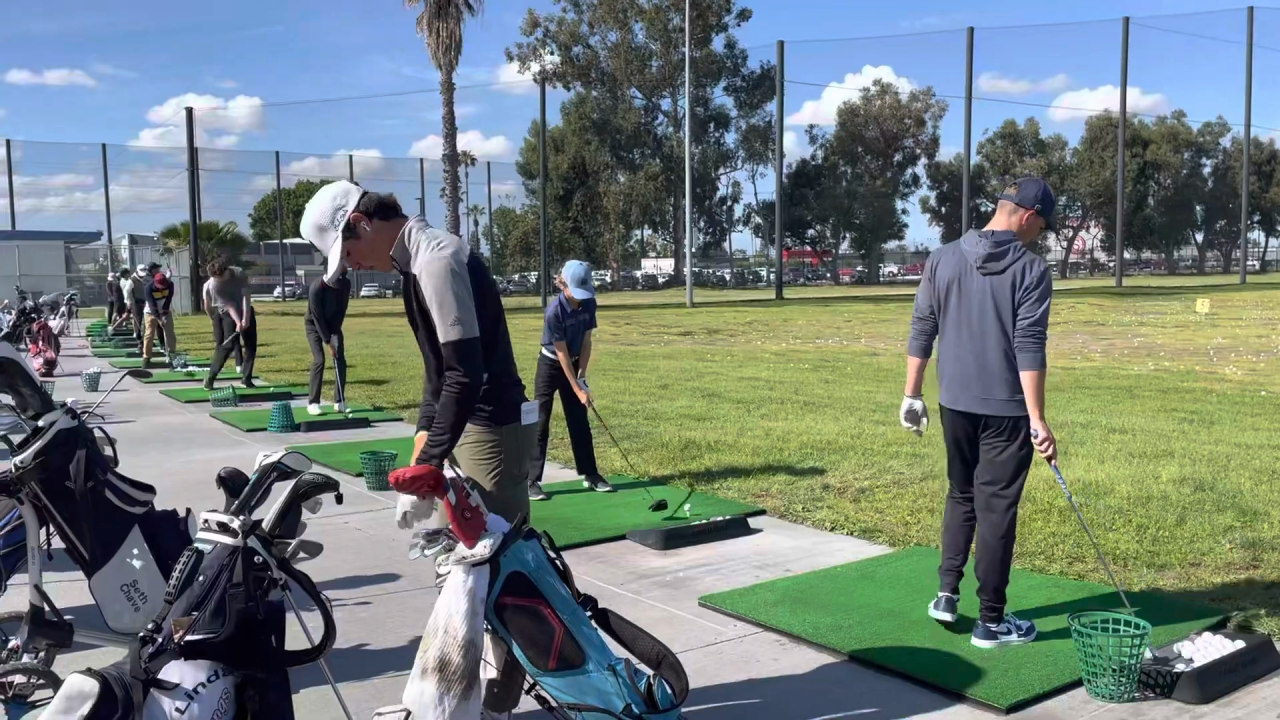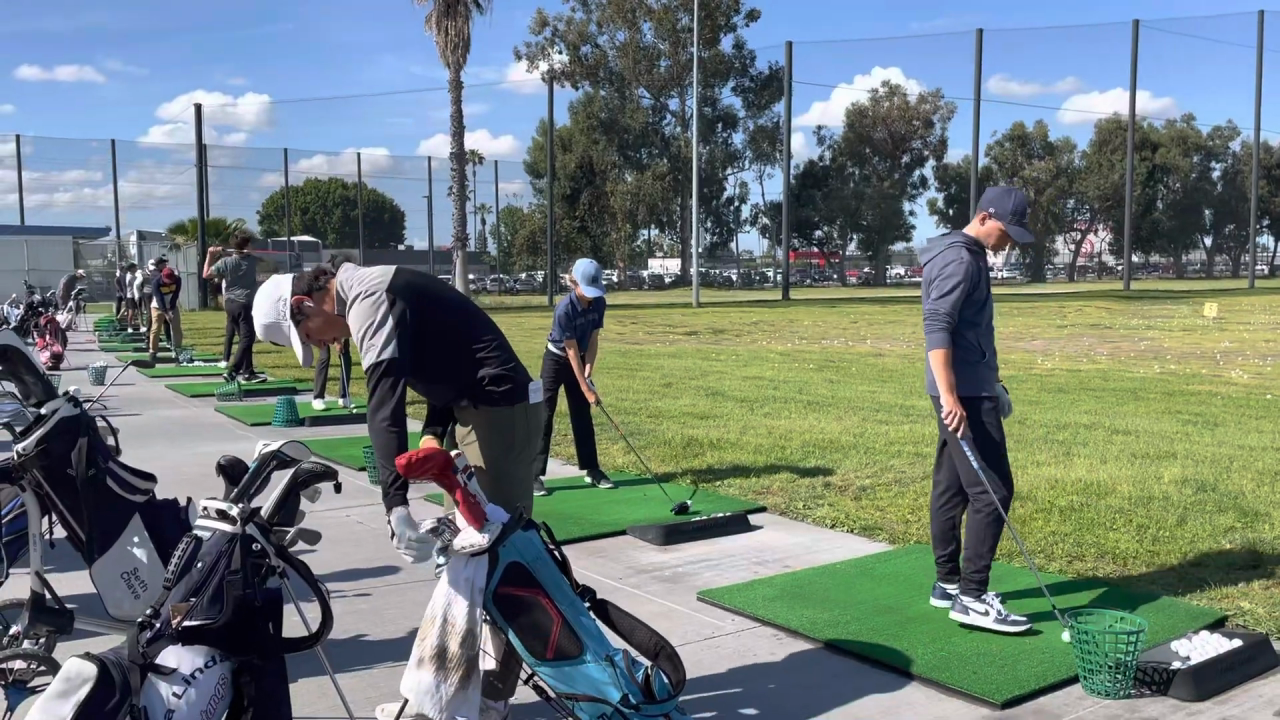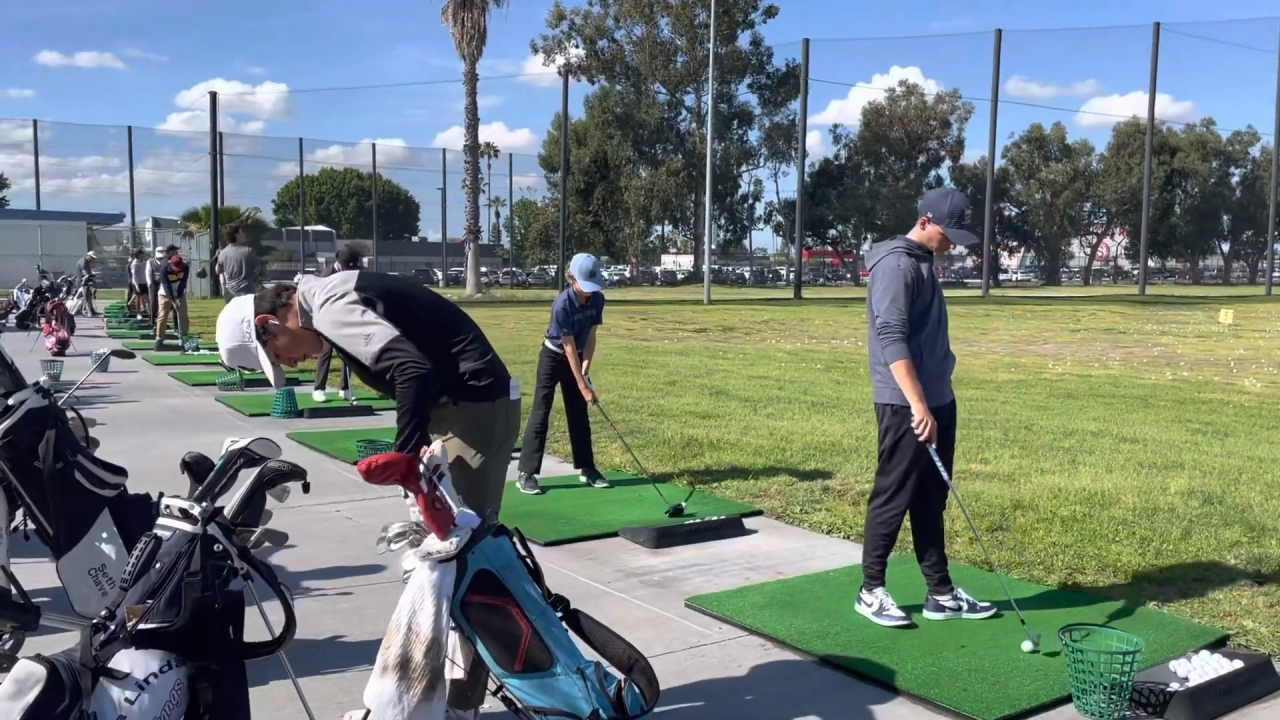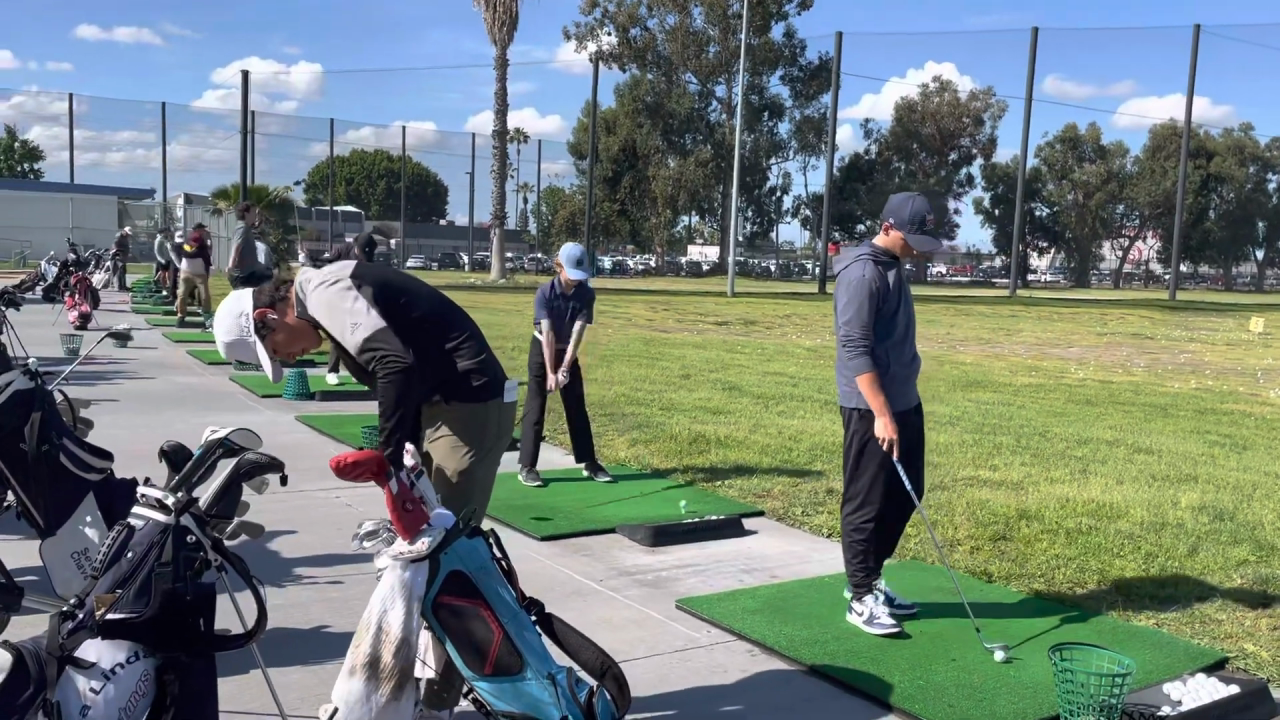
dt=0.7s
person 1, frame 1
left shoulder: (437, 256)
right shoulder: (417, 259)
left elbow: (463, 371)
left wrist: (428, 466)
right wrist: (425, 436)
left hip: (494, 426)
right hip: (470, 425)
person 1, frame 2
left shoulder: (366, 299)
right shoulder: (372, 291)
left elbow: (385, 404)
left wrist: (396, 508)
right wrist: (434, 433)
left hip: (499, 409)
right hip: (481, 407)
person 1, frame 3
left shoulder: (330, 303)
right shoulder: (334, 301)
left elbow: (413, 370)
left wrist: (405, 460)
right wrist: (417, 450)
left hip: (475, 404)
right hip: (456, 403)
person 1, frame 4
left shoulder: (326, 296)
right shoulder: (325, 294)
left elbow: (394, 367)
left wrist: (394, 474)
right wrist: (400, 475)
left hip: (471, 417)
right hip: (456, 398)
person 2, frame 1
left shoulder: (943, 258)
right shoulder: (1031, 269)
left elbow: (922, 330)
right elbow: (1029, 348)
left wrist: (911, 393)
right wrist: (1038, 418)
left hip: (955, 402)
right hip: (1008, 408)
left knee: (962, 495)
right knee: (997, 510)
left ankle: (948, 593)
right ankle: (991, 620)
person 2, frame 2
left shoulder: (967, 256)
right shoulder: (957, 259)
right elbow: (937, 329)
left wrist: (993, 384)
right wrist: (948, 395)
left hip: (972, 390)
right hip: (962, 394)
left knee: (952, 488)
right knee: (992, 491)
left ankle: (949, 583)
right ankle: (971, 595)
person 2, frame 3
left shoulder: (922, 262)
right shoulder: (896, 265)
right elbow: (892, 339)
right wrist: (918, 404)
left hip: (936, 398)
right hip: (905, 405)
left knee: (930, 499)
right knee: (893, 496)
left ankle: (940, 593)
right ankle: (871, 590)
person 2, frame 4
left shoulder: (893, 265)
right shoulder: (861, 274)
right elbow: (855, 350)
right wrist: (881, 414)
left hip: (905, 400)
right hip: (869, 408)
left knee: (904, 495)
right knee: (865, 503)
left ankle: (869, 580)
right ankle: (861, 597)
person 3, frame 1
left shoulder: (589, 304)
right shoulder: (554, 311)
left elbow: (586, 342)
right elbow: (561, 352)
left wrist: (582, 377)
right wrist: (577, 388)
left hip: (573, 364)
right hip: (551, 365)
left knee: (579, 420)
right knee: (541, 421)
left ankle: (590, 474)
right ankle: (531, 480)
person 3, frame 2
left shoulder: (598, 303)
right shoulder: (564, 310)
left elbow: (592, 340)
right elbow: (572, 350)
left wrist: (588, 373)
right wrist: (586, 388)
left hip: (578, 361)
right hip: (556, 361)
left knee: (583, 416)
right knee: (544, 416)
left ankle: (591, 470)
right ankle: (533, 475)
person 3, frame 3
left shoulder: (597, 299)
right shoulder: (562, 305)
left elbow: (590, 337)
right elbow: (569, 347)
left wrist: (586, 371)
right wrist: (582, 385)
left hip: (576, 359)
right hip: (553, 358)
left knee: (580, 415)
right knee: (541, 413)
left ankle: (587, 469)
right ankle: (526, 473)
person 3, frame 4
left shoulder: (586, 294)
right shoulder: (545, 292)
left elbow: (577, 332)
right elbow: (546, 333)
left wrist: (566, 368)
right wrist: (549, 372)
left hip: (567, 352)
right hip: (543, 352)
left knee: (577, 408)
right knee: (535, 407)
left ankle: (589, 463)
right ankle: (527, 466)
